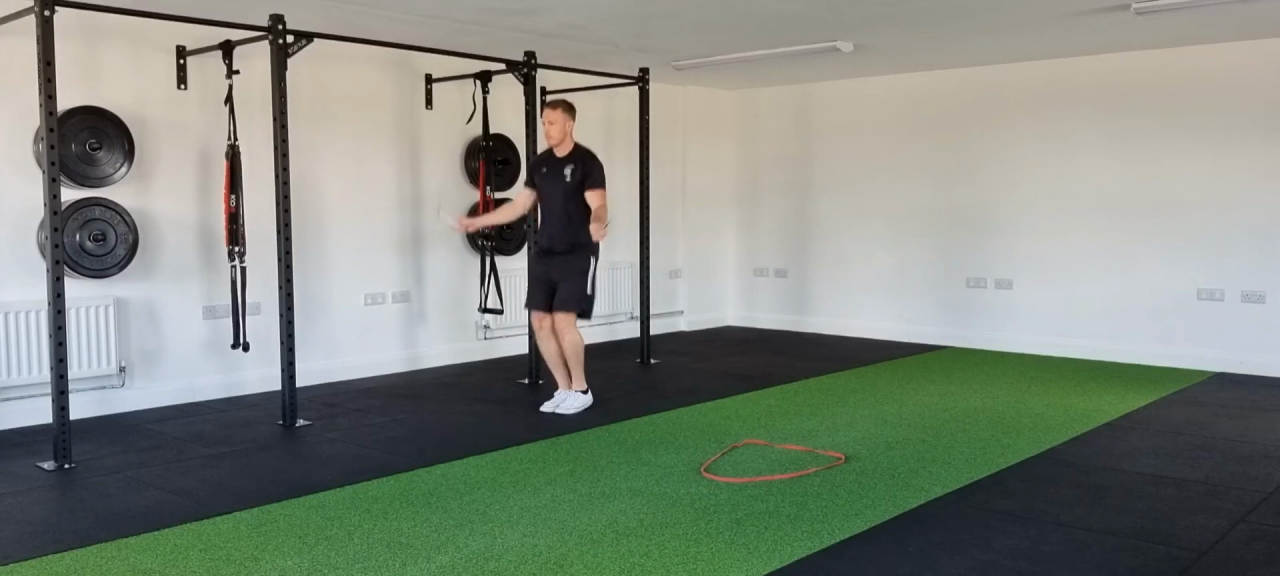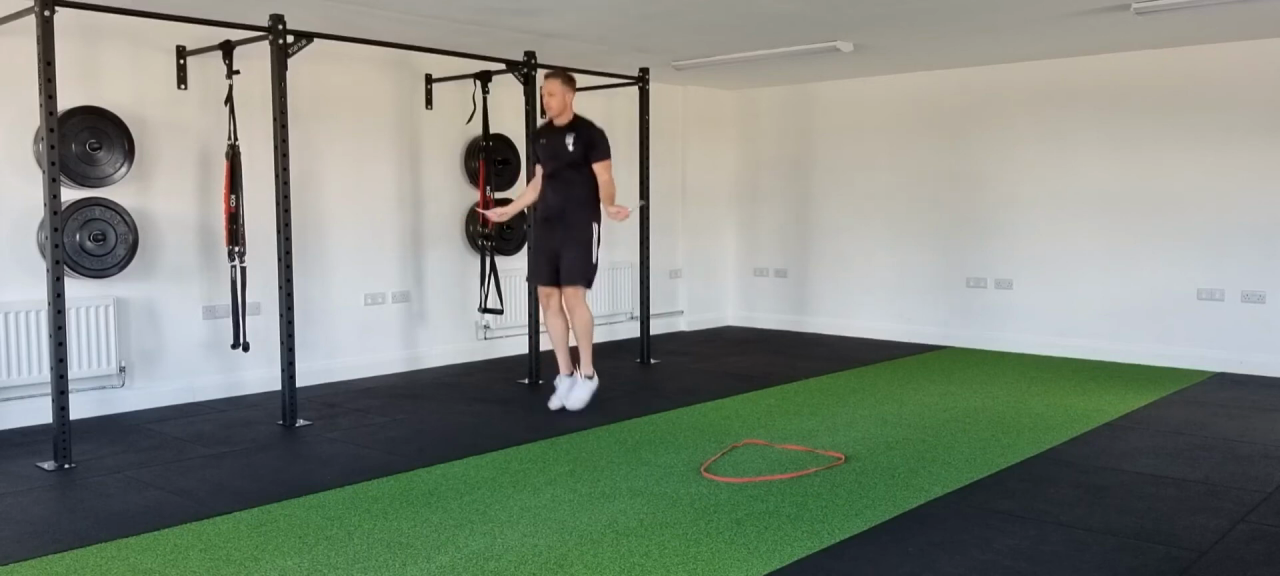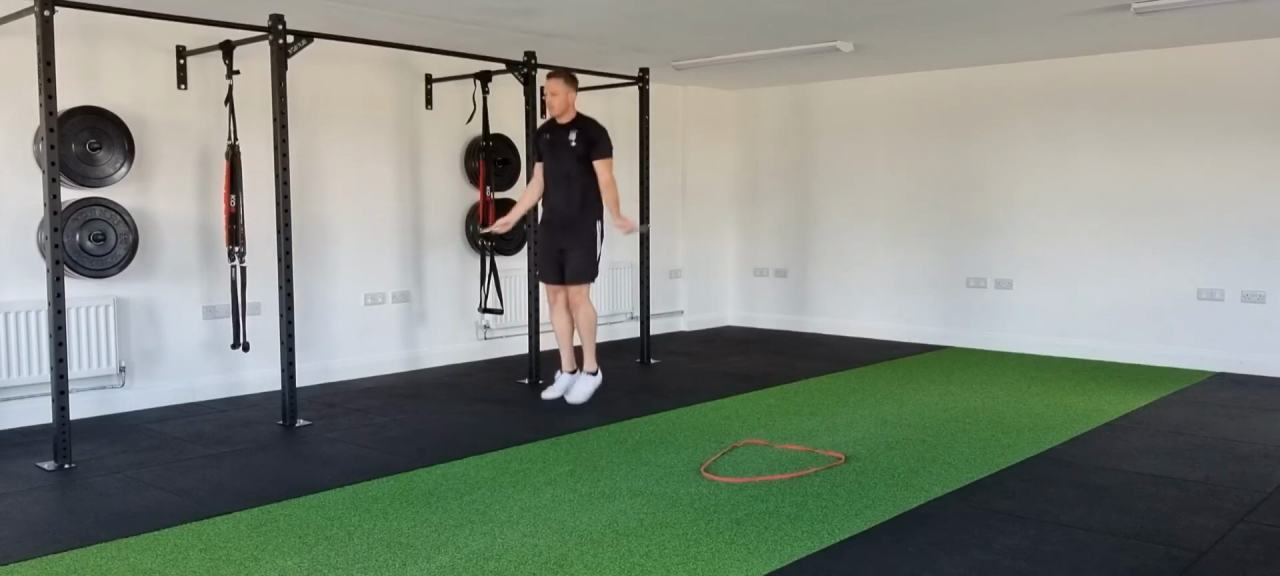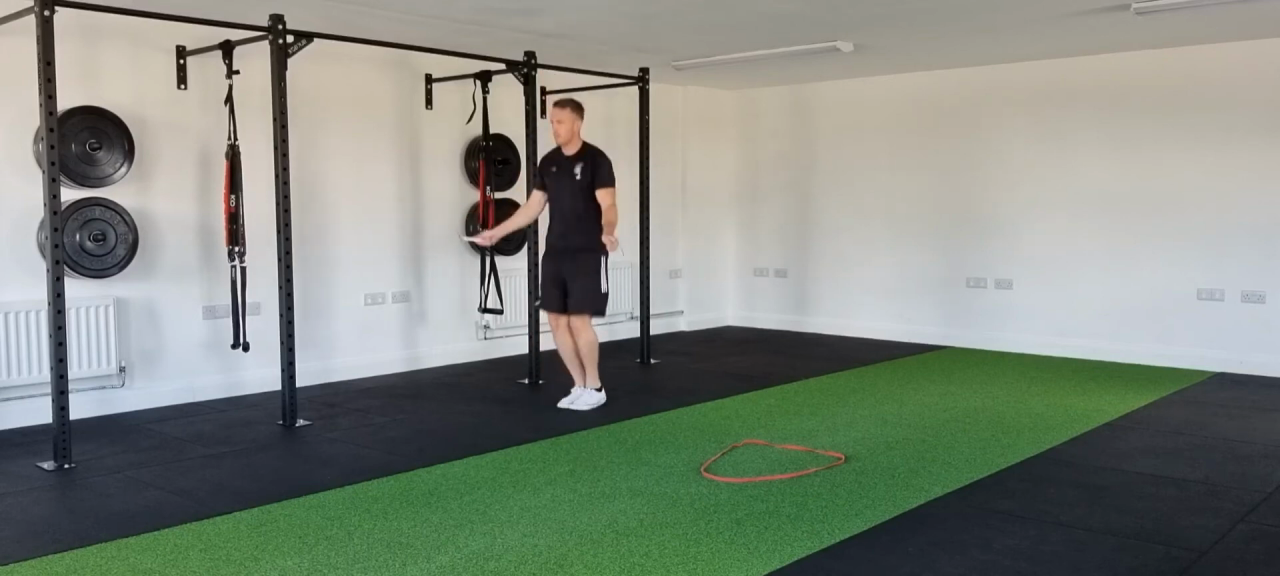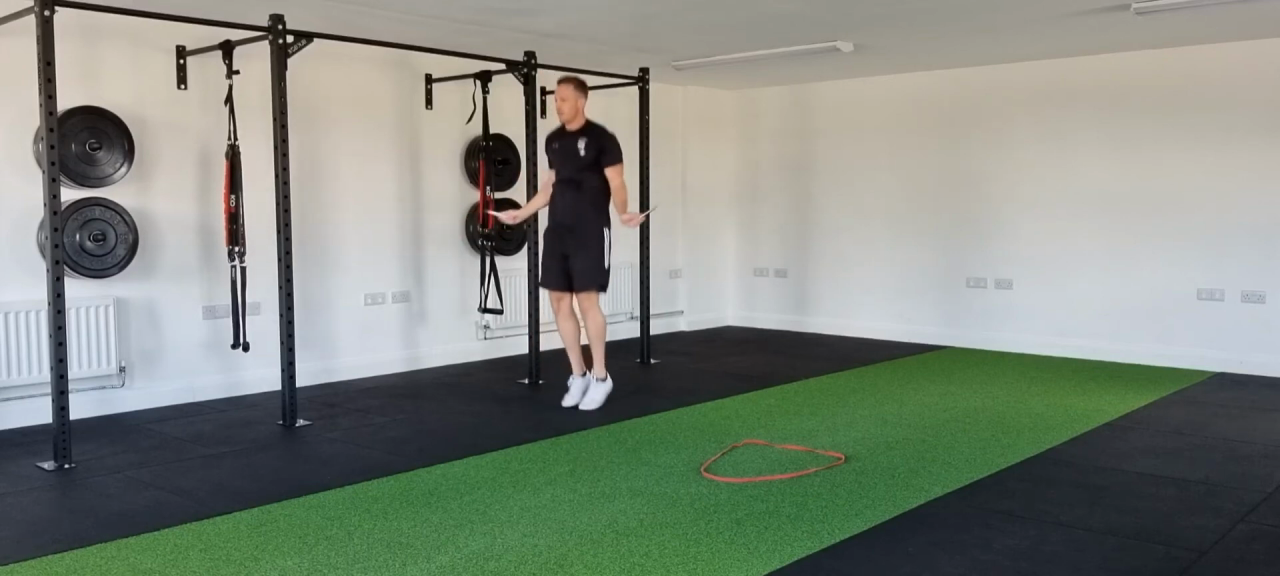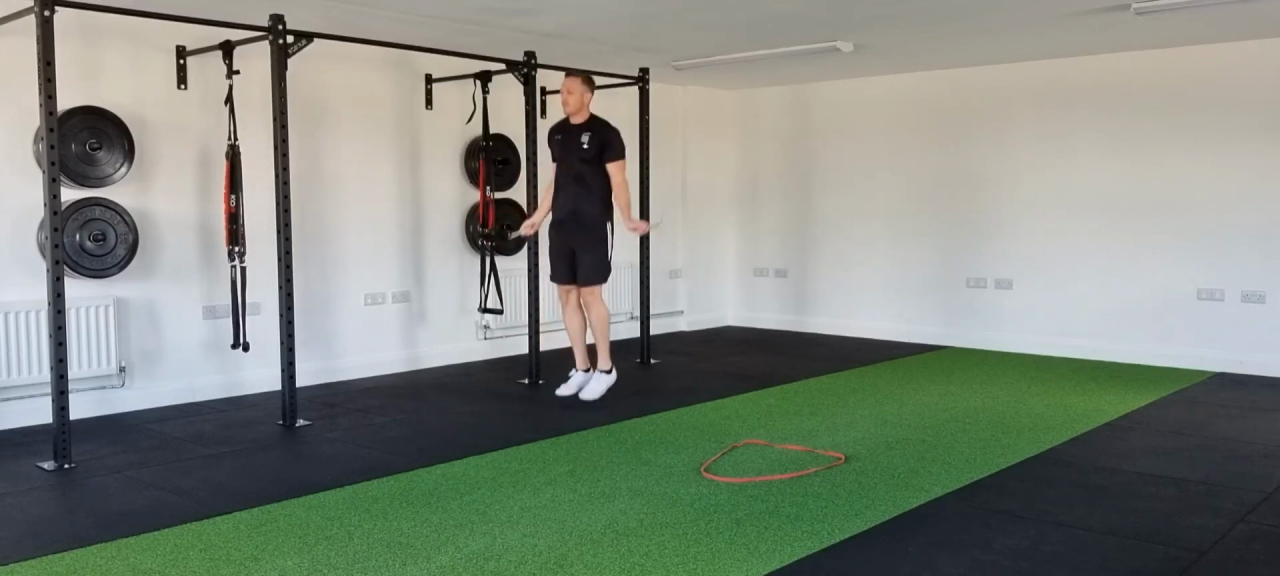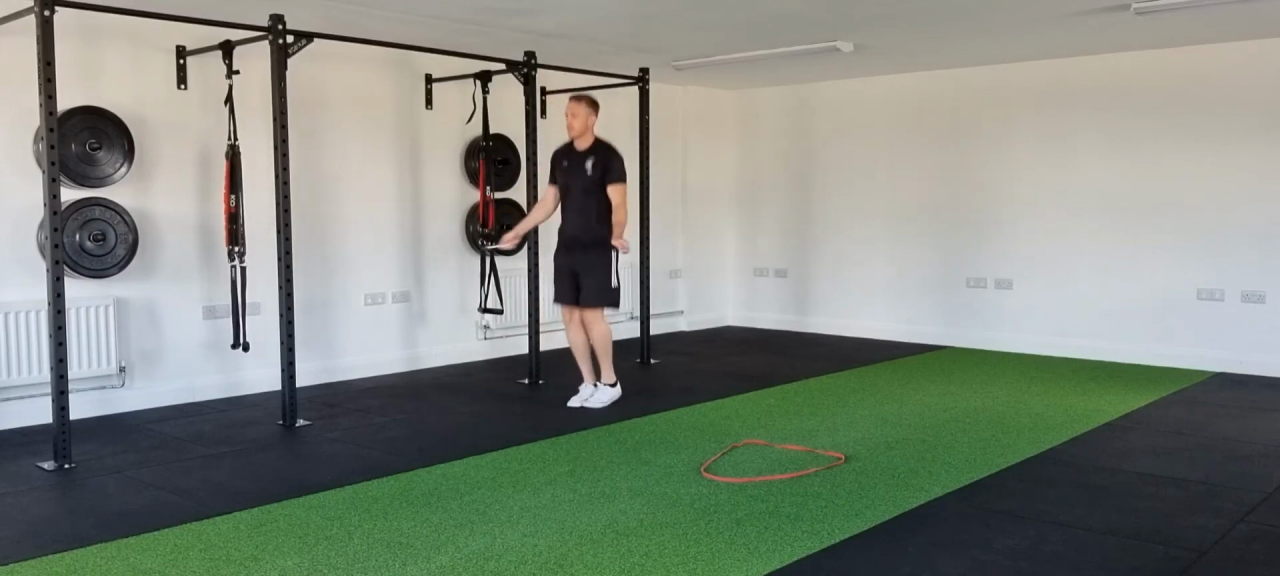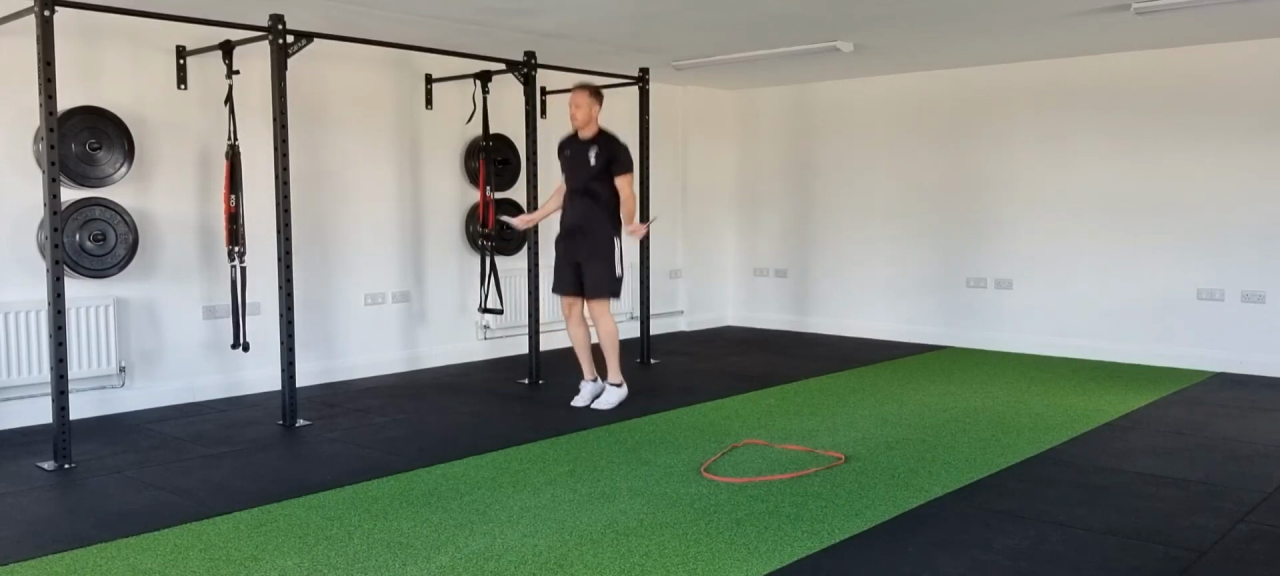
dt=0.3s
person 1, frame 1
left shoulder: (587, 163)
right shoulder: (540, 163)
left elbow: (598, 206)
right elbow: (521, 205)
left wrist: (597, 226)
right wrist: (478, 221)
left hip: (577, 256)
right hip: (544, 255)
left knee: (564, 322)
right knee: (541, 323)
left ankle: (581, 390)
right ankle: (564, 389)
person 1, frame 2
left shoulder: (590, 133)
right shoulder: (543, 135)
left elbow: (605, 179)
left wrist: (612, 207)
right wrist: (509, 210)
left hip: (580, 227)
right hip: (547, 228)
left knee: (574, 298)
right knee: (548, 299)
left ankle: (585, 375)
right ankle: (565, 377)
person 1, frame 3
left shoulder: (592, 131)
right shoulder: (543, 133)
left elbow: (605, 179)
left wrist: (617, 215)
right wrist: (512, 217)
left hip: (585, 225)
right hip: (551, 225)
left knee: (577, 295)
right knee: (555, 296)
left ankle: (590, 369)
right ankle: (568, 371)
person 1, frame 4
left shoulder: (597, 162)
right shoulder: (548, 162)
left elbow: (607, 206)
right elbow: (533, 207)
left wrist: (608, 232)
right wrist: (497, 232)
left hip: (587, 254)
right hip: (555, 254)
left knee: (579, 323)
right knee: (557, 323)
left ankle: (594, 388)
right ankle: (579, 383)
person 1, frame 5
left shoulder: (601, 138)
right shoulder: (554, 141)
left elbow: (616, 183)
left wrist: (624, 213)
right wrist: (522, 213)
left hip: (590, 232)
right hip: (557, 232)
left knee: (587, 302)
right knee: (560, 302)
left ankle: (600, 377)
right ankle: (579, 375)
person 1, frame 6
left shoulder: (604, 133)
right shoulder: (556, 133)
left elbow: (618, 180)
left wrist: (627, 218)
right wrist: (537, 218)
left hip: (593, 226)
right hip: (562, 225)
left knee: (590, 294)
right knee: (567, 295)
left ankle: (605, 368)
right ankle: (582, 368)
person 1, frame 7
left shoulder: (608, 157)
right shoulder: (560, 156)
left elbow: (618, 203)
right elbow: (549, 202)
left wrist: (617, 233)
right wrist: (519, 231)
left hip: (599, 250)
right hip: (568, 249)
left knee: (592, 317)
right knee: (570, 316)
left ankle: (609, 382)
right ankle: (589, 383)
person 1, frame 8
left shoulder: (613, 148)
right shoulder: (566, 146)
left elbow: (626, 193)
left wrist: (631, 224)
right wrist: (533, 218)
left hip: (602, 241)
right hip: (571, 239)
left knee: (599, 310)
right knee: (570, 309)
left ankle: (617, 384)
right ankle: (591, 380)
